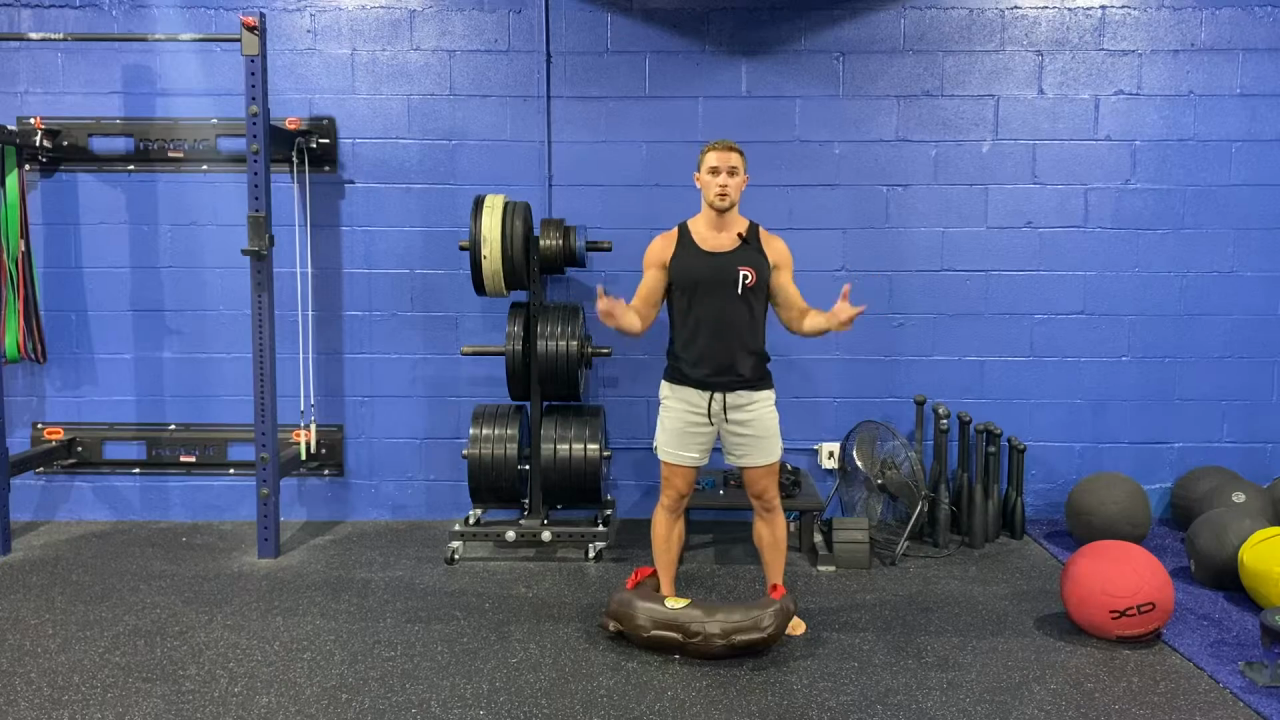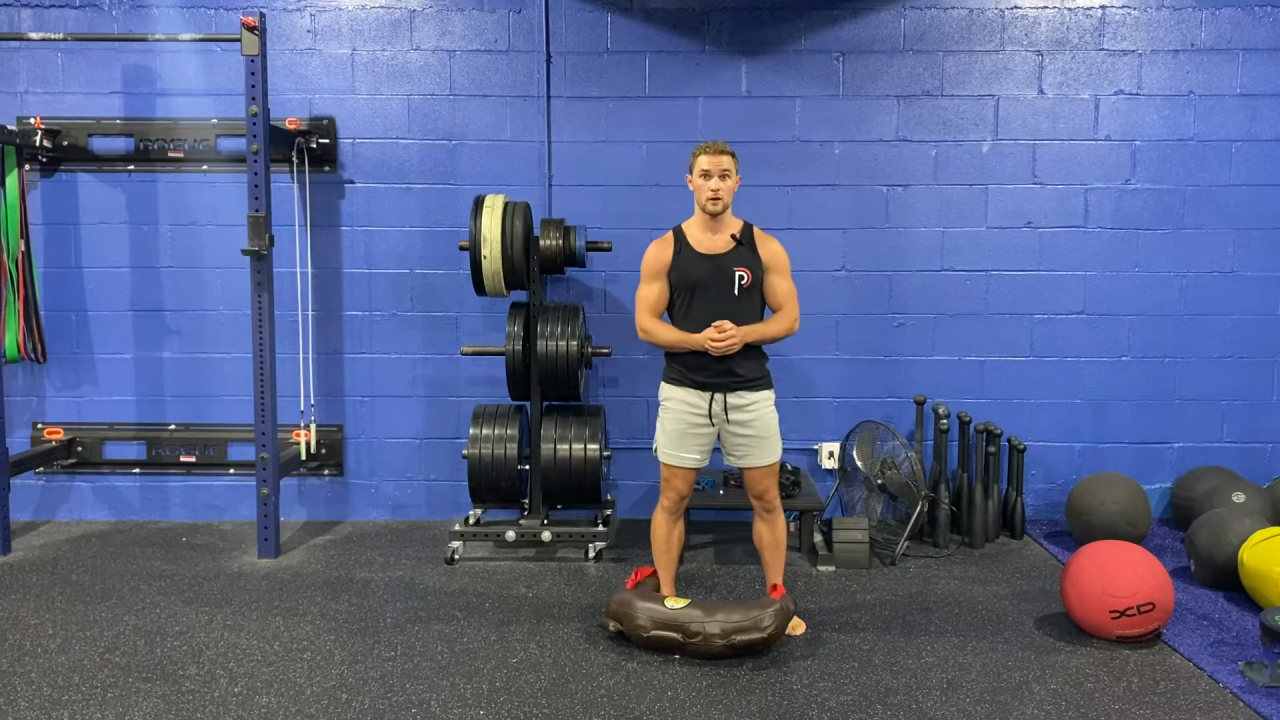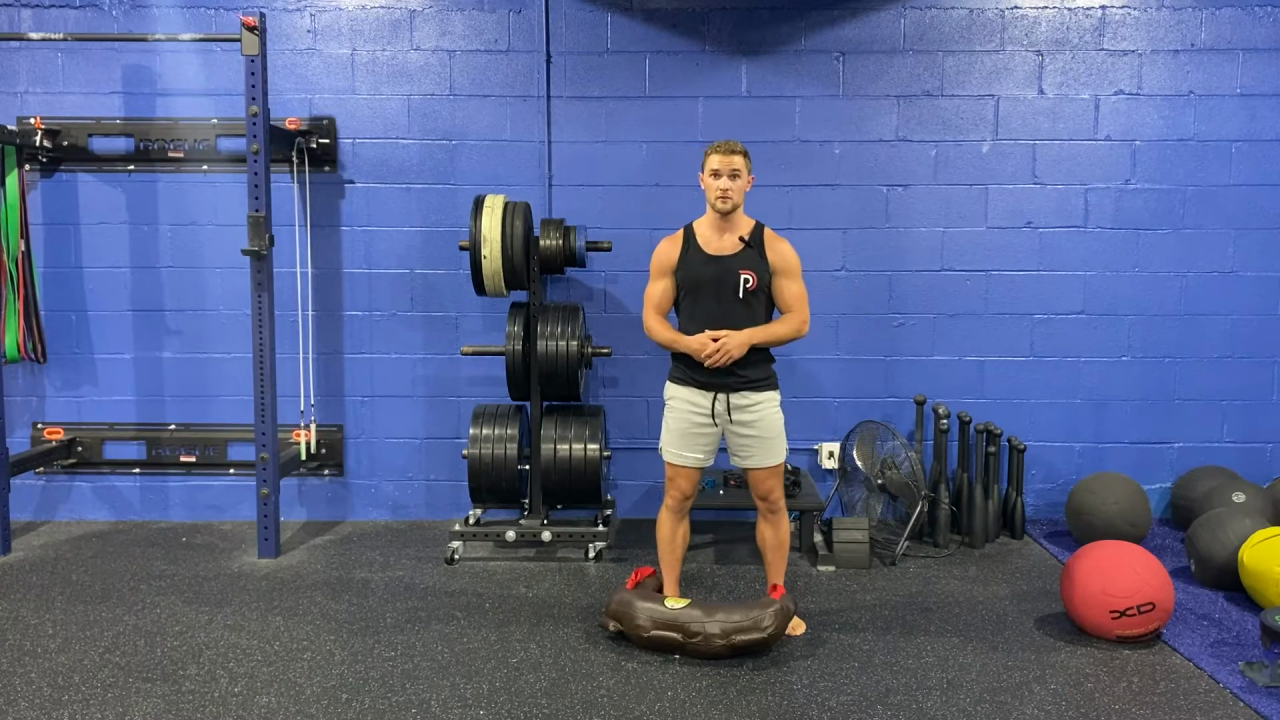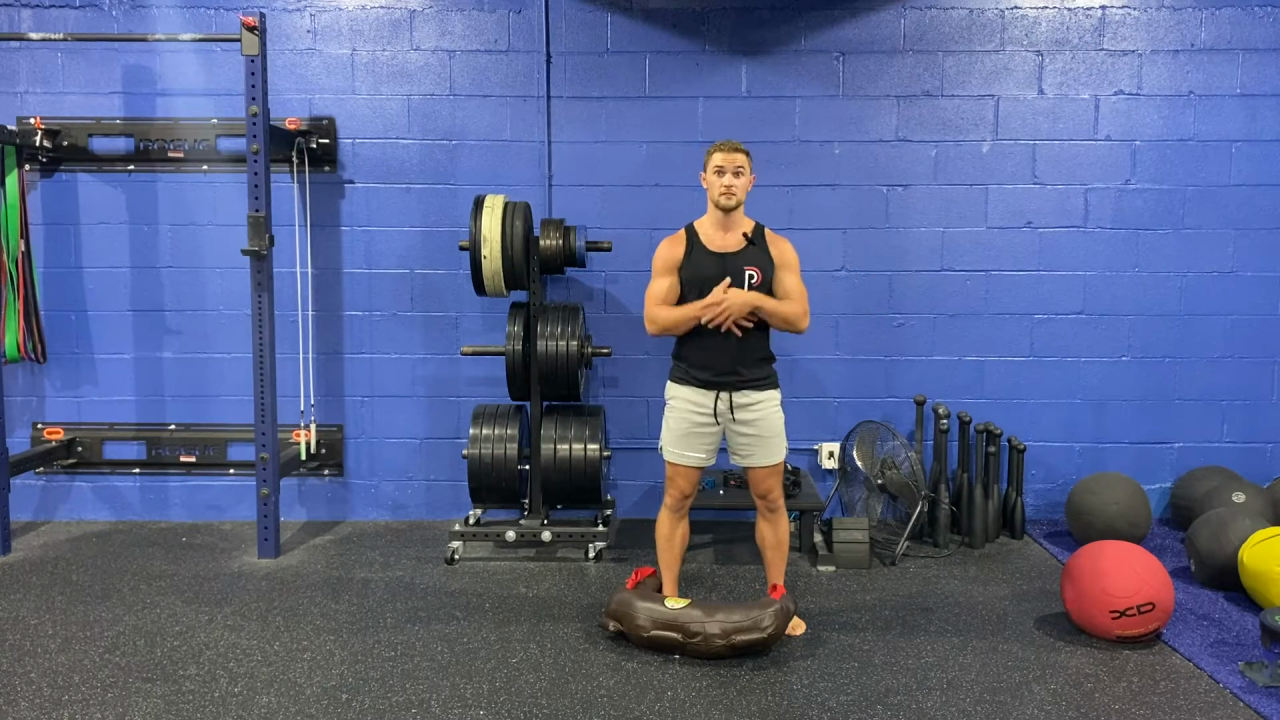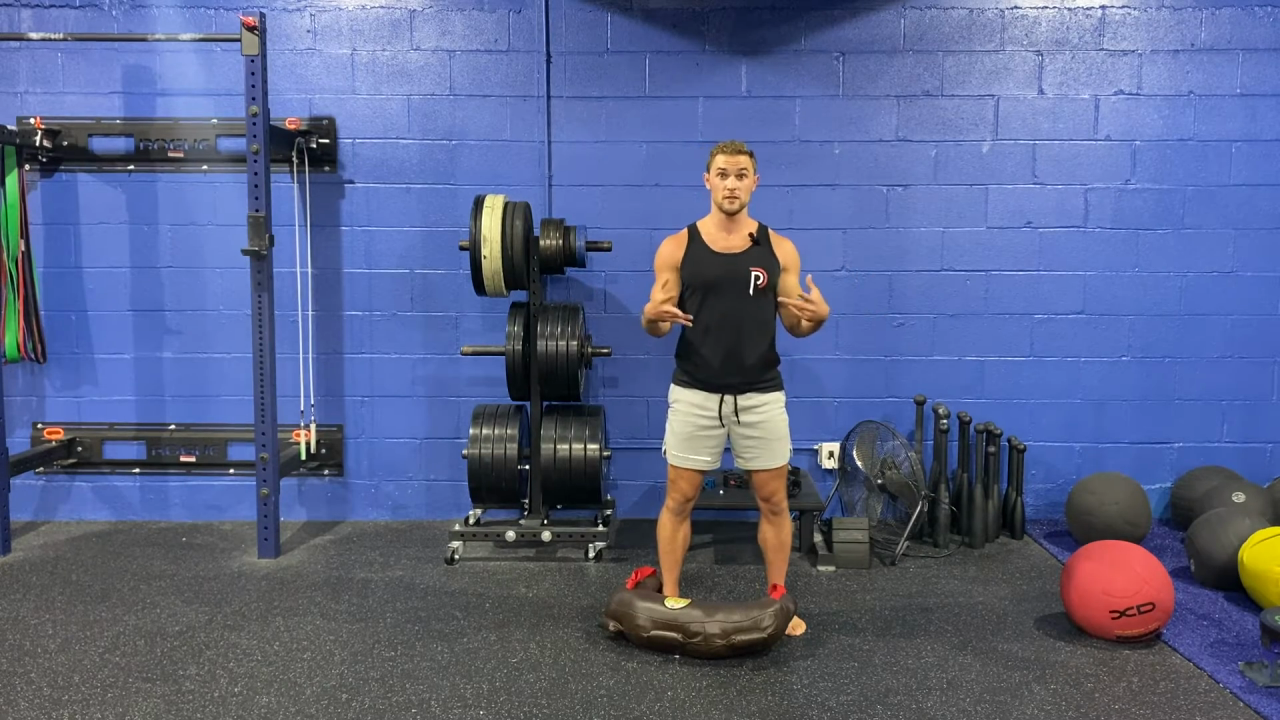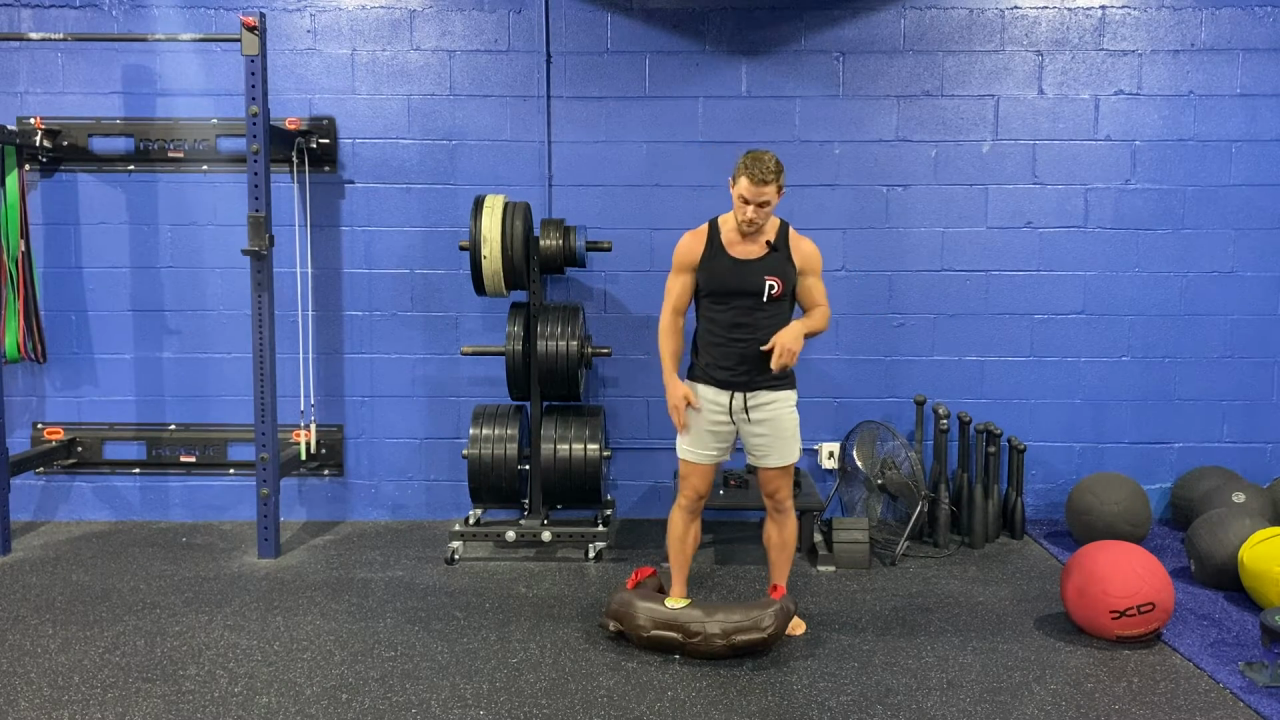
dt=0.7s
person 1, frame 1
left shoulder: (768, 245)
right shoulder: (666, 246)
left elbow: (795, 313)
right elbow: (641, 312)
left wrist: (830, 319)
right wrist: (617, 317)
left hip: (750, 392)
right hip: (684, 391)
left knee: (765, 498)
right knee: (672, 496)
right ankle: (664, 600)
person 1, frame 2
left shoulder: (765, 246)
right shoulder: (664, 250)
left elbow: (789, 317)
right elbow: (646, 323)
left wrist: (742, 334)
right wrist: (698, 339)
left hip: (750, 391)
right hip: (684, 391)
left knee: (766, 498)
right knee: (672, 498)
right ankle: (666, 599)
person 1, frame 3
left shoulder: (775, 249)
right shoulder: (672, 248)
left elbow: (798, 320)
right elbow: (652, 319)
left wrist: (745, 337)
right wrist: (690, 343)
left hip: (755, 393)
right hip: (689, 391)
left knee: (771, 500)
right knee: (677, 498)
right ankle: (670, 599)
person 1, frame 4
left shoulder: (776, 247)
right shoulder: (675, 247)
left elbow: (800, 318)
right elbow: (654, 320)
left wrist: (751, 298)
right wrist: (707, 305)
left hip: (757, 391)
right hip: (691, 390)
left knee: (770, 499)
right knee: (677, 497)
right ankle: (669, 599)
person 1, frame 5
left shoulder: (779, 248)
right shoulder: (676, 247)
left elbow: (794, 324)
right elbow: (658, 321)
left wrist: (816, 315)
right wrist: (652, 316)
left hip: (761, 395)
right hip: (694, 394)
left knee: (774, 501)
right knee: (679, 499)
right ankle: (669, 600)
person 1, frame 6
left shoulder: (800, 249)
right shoulder: (696, 243)
left elbow: (821, 311)
right elbow: (672, 314)
left wrist: (798, 328)
right wrist: (671, 379)
left hip: (772, 394)
right hip: (707, 390)
left knee: (779, 500)
right knee: (690, 497)
left ankle: (779, 600)
right ankle: (676, 598)
